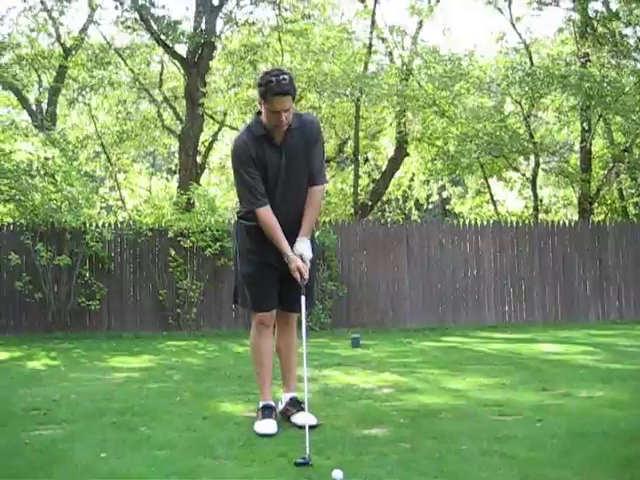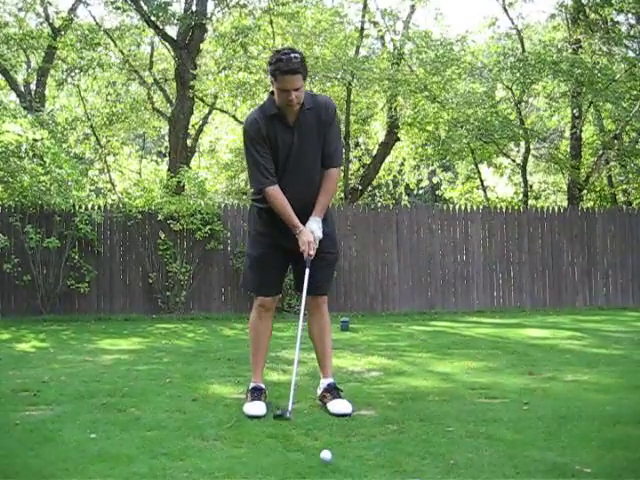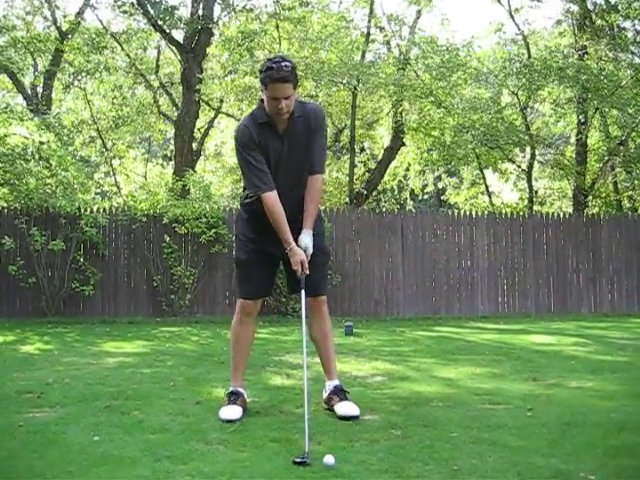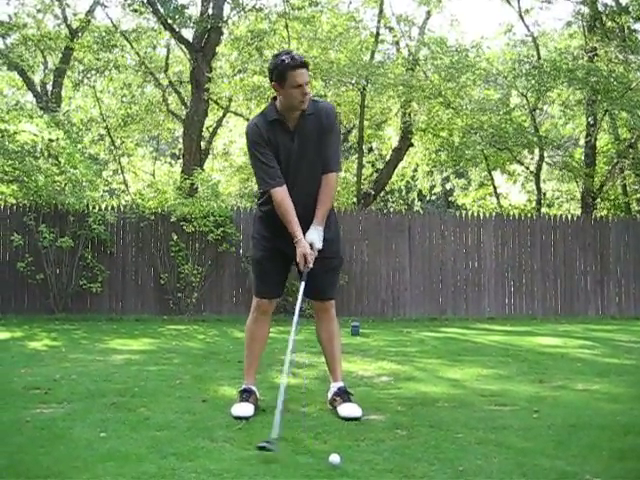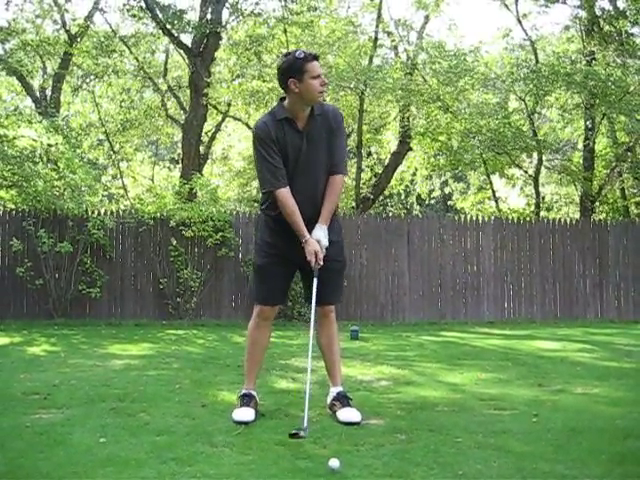
dt=1s
person 1, frame 1
left shoulder: (309, 128)
right shoulder: (245, 144)
left elbow: (317, 185)
right elbow: (259, 206)
left wrist: (303, 241)
right wrist: (287, 254)
left hip: (298, 239)
right hip: (258, 239)
left knee: (289, 318)
right knee: (263, 319)
left ankle: (290, 397)
right ankle: (265, 403)
person 1, frame 2
left shoulder: (325, 110)
right shoulder: (256, 123)
left elbow: (332, 168)
right elbow: (267, 185)
left wrist: (315, 221)
right wrist: (297, 229)
left hip: (316, 219)
right hip: (270, 222)
left knee: (318, 301)
right knee: (265, 303)
left ankle: (327, 384)
right ankle: (256, 385)
person 1, frame 3
left shoulder: (314, 116)
right shoulder: (247, 131)
left elbow: (316, 176)
right elbow: (266, 192)
left wrist: (306, 233)
right wrist: (289, 246)
left hip: (305, 223)
right hip: (258, 227)
left knee: (317, 303)
right knee: (247, 306)
left ankle: (333, 386)
right ankle: (236, 391)
person 1, frame 4
left shoulder: (325, 115)
right shoulder: (258, 129)
left elbow: (330, 174)
right elbow: (276, 188)
left wrist: (315, 230)
right wrist: (297, 239)
left hip: (320, 225)
right hip: (273, 227)
left knee: (325, 305)
right knee: (262, 305)
left ankle: (337, 388)
right ankle: (248, 388)
person 1, frame 5
left shoulder: (332, 118)
right shoulder: (266, 128)
left elbow: (337, 175)
right elbow: (279, 190)
left wrist: (321, 230)
right wrist: (305, 239)
left hip: (324, 229)
right hip: (278, 232)
left knee: (326, 310)
right knee: (264, 311)
left ankle: (337, 392)
right ankle: (248, 393)
